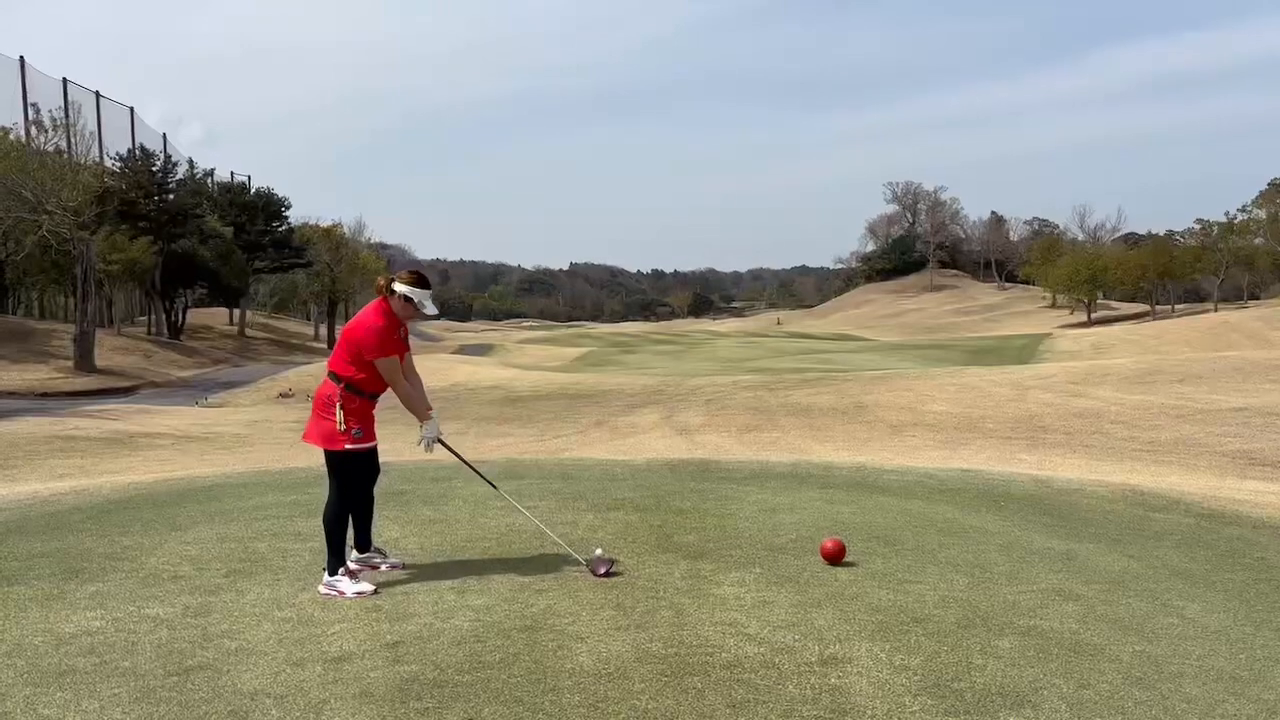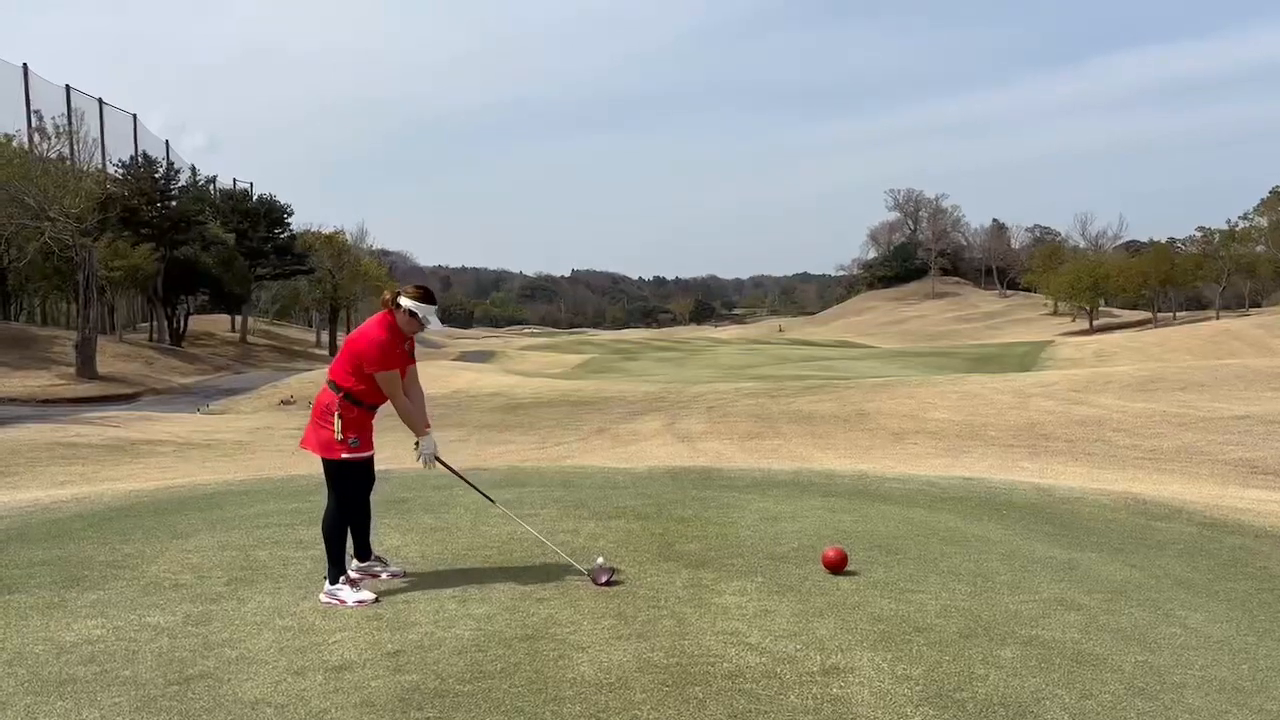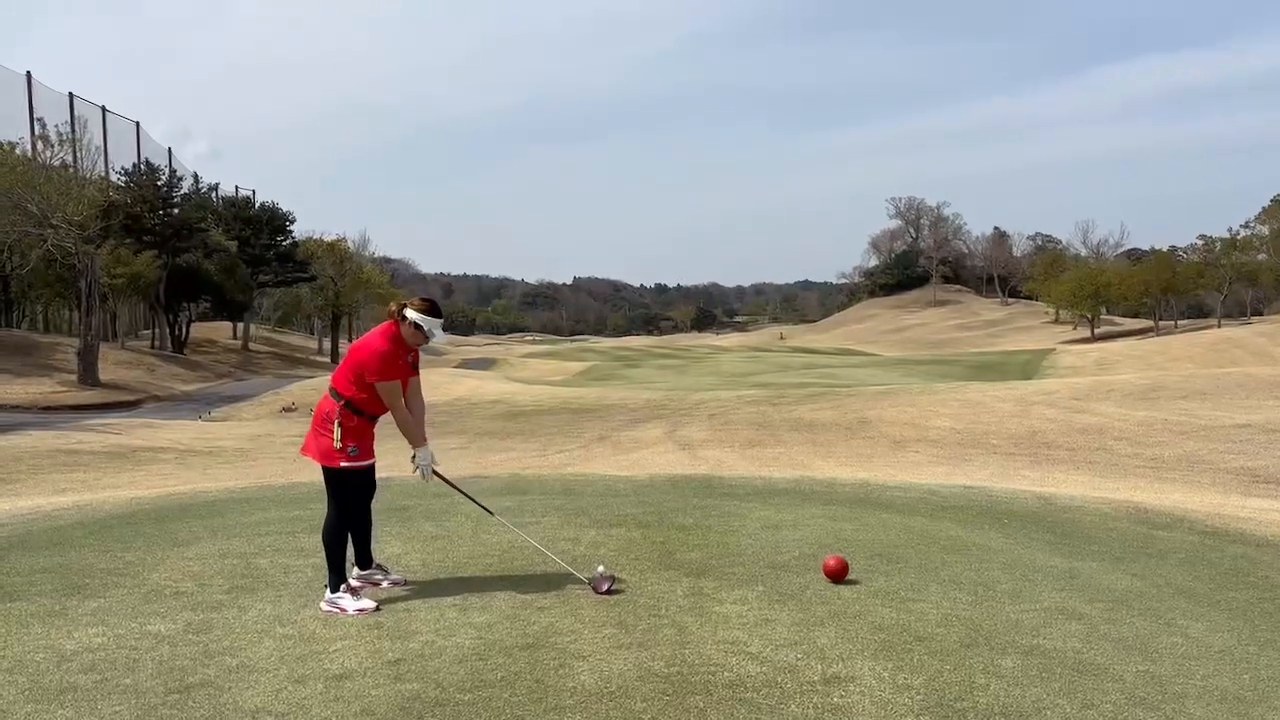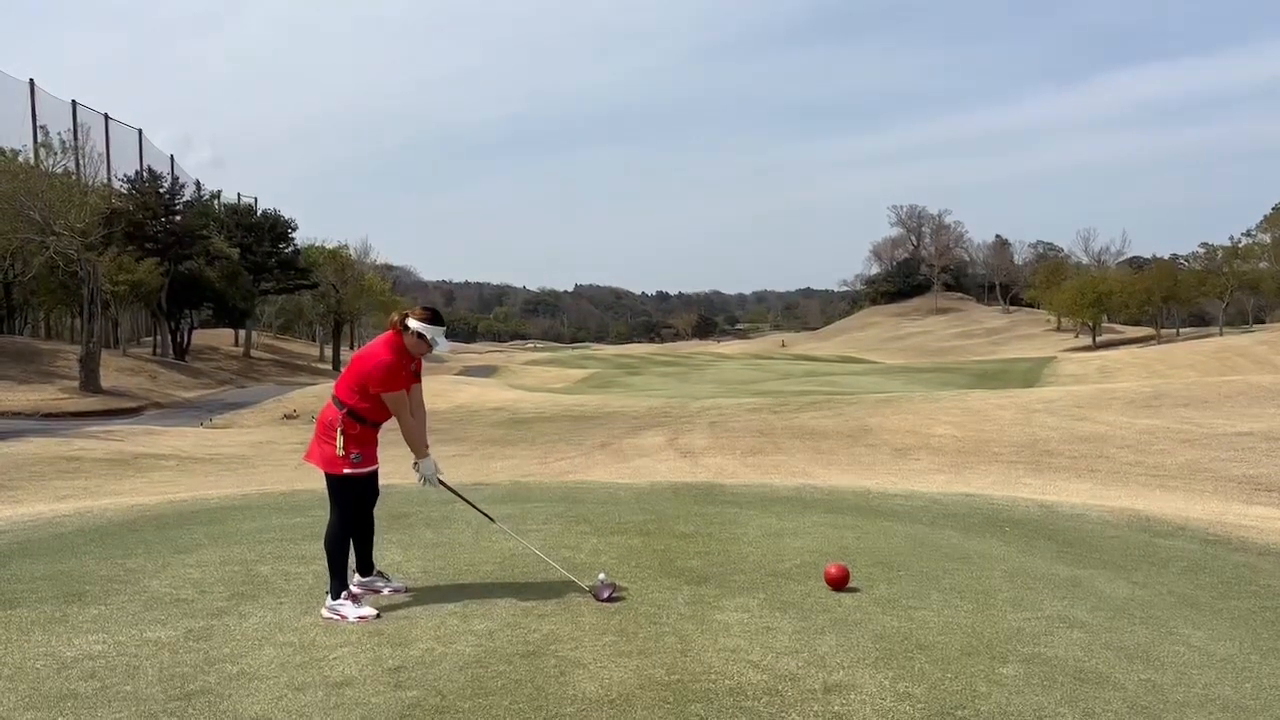
dt=0.3s
person 1, frame 1
left shoulder: (397, 321)
right shoulder: (374, 326)
left elbow: (410, 373)
right elbow: (398, 384)
left wrist: (429, 415)
right wrist: (426, 420)
left hip: (357, 408)
right hip: (340, 409)
left knee: (365, 480)
right knee: (343, 488)
left ankle: (362, 552)
right ankle: (334, 573)
person 1, frame 2
left shoulder: (402, 334)
right shoulder: (377, 339)
left elbow: (412, 387)
right elbow: (397, 398)
left wrist: (426, 432)
right wrist: (423, 436)
left hip: (356, 417)
right hip: (338, 418)
left knee: (361, 489)
right knee: (342, 497)
left ankle: (363, 560)
right ankle: (335, 582)
person 1, frame 3
left shoulder: (408, 346)
right shoulder: (380, 349)
left elbow: (414, 399)
right elbow: (397, 409)
left wrist: (422, 445)
right wrist: (419, 448)
left hip: (359, 425)
right hip: (339, 426)
left knee: (362, 497)
right knee: (342, 505)
left ankle: (364, 568)
right ankle: (336, 590)
person 1, frame 4
left shoulder: (410, 353)
right shoulder: (384, 359)
left elbow: (417, 407)
right elbow: (404, 417)
left wrist: (424, 453)
right wrist: (423, 458)
left hip: (362, 432)
right hip: (342, 433)
left knee: (365, 502)
right knee: (344, 511)
left ankle: (365, 574)
right ankle: (336, 597)
